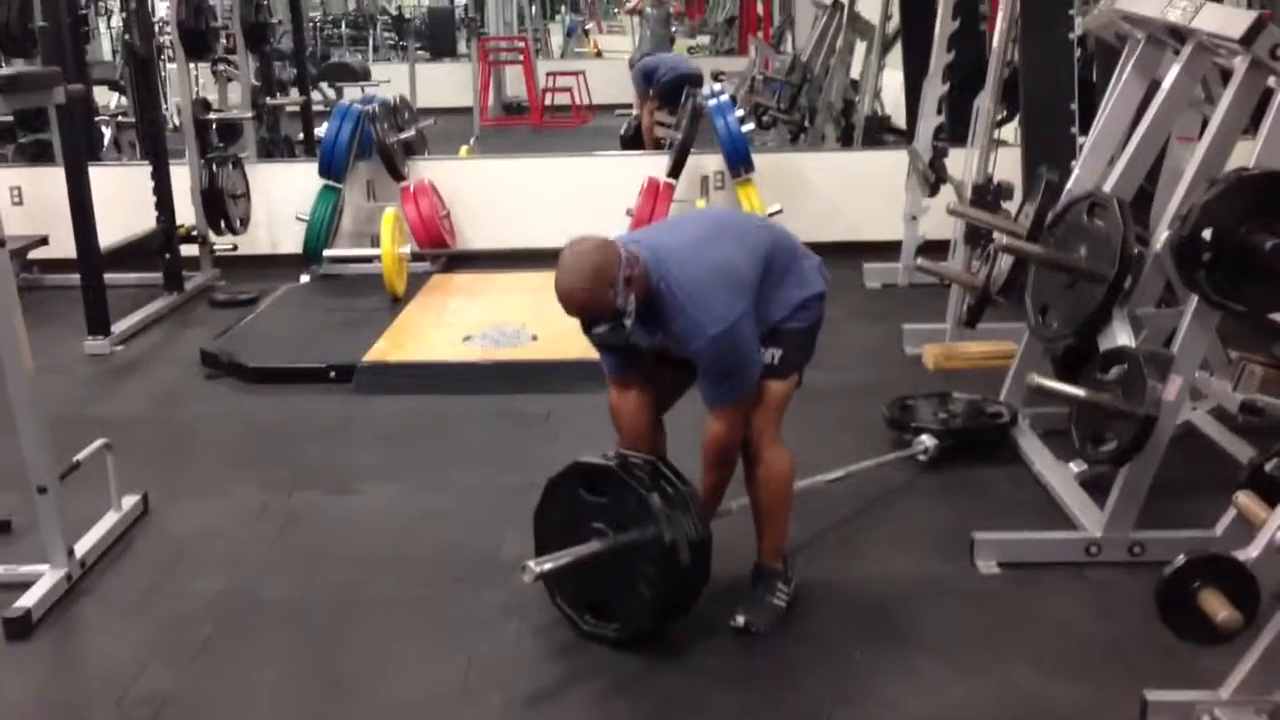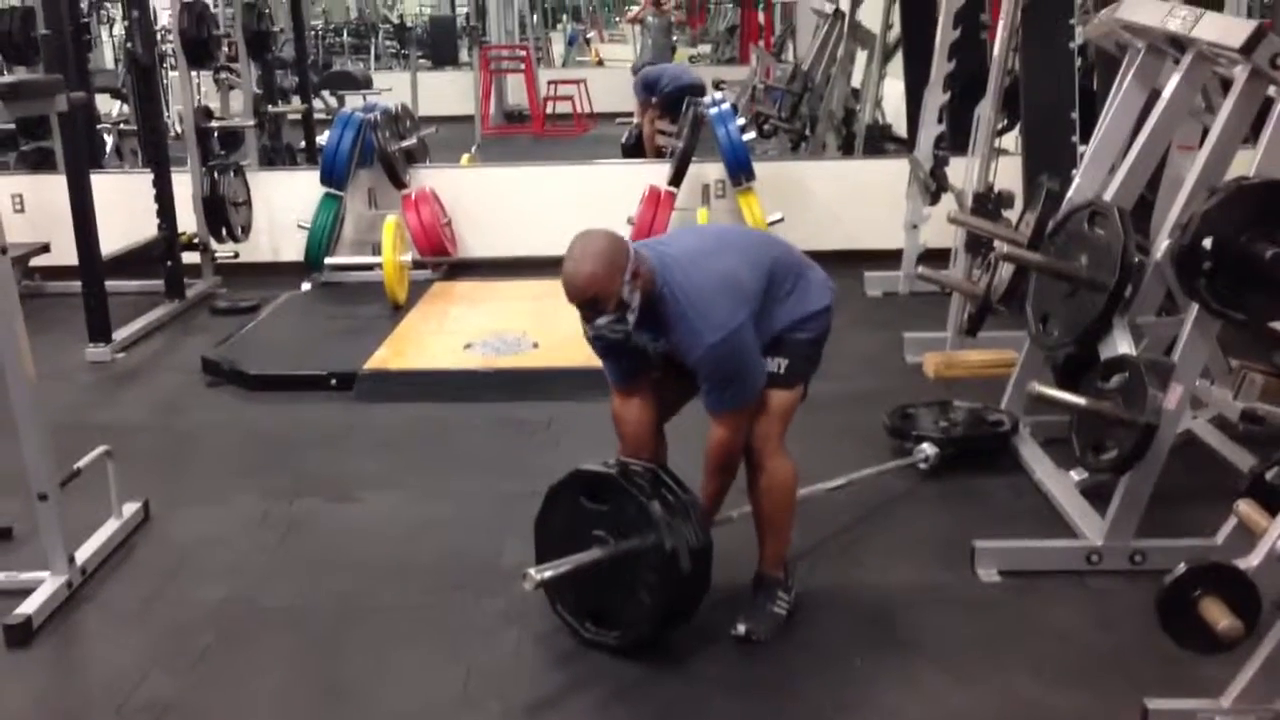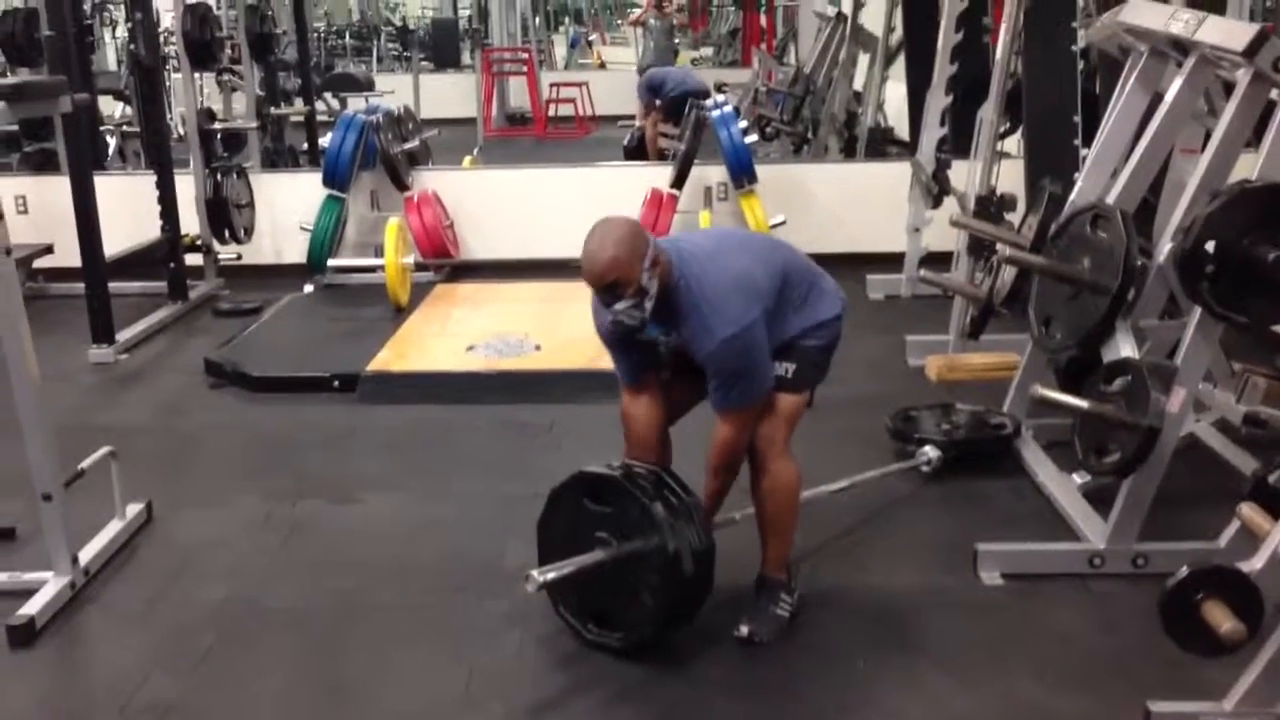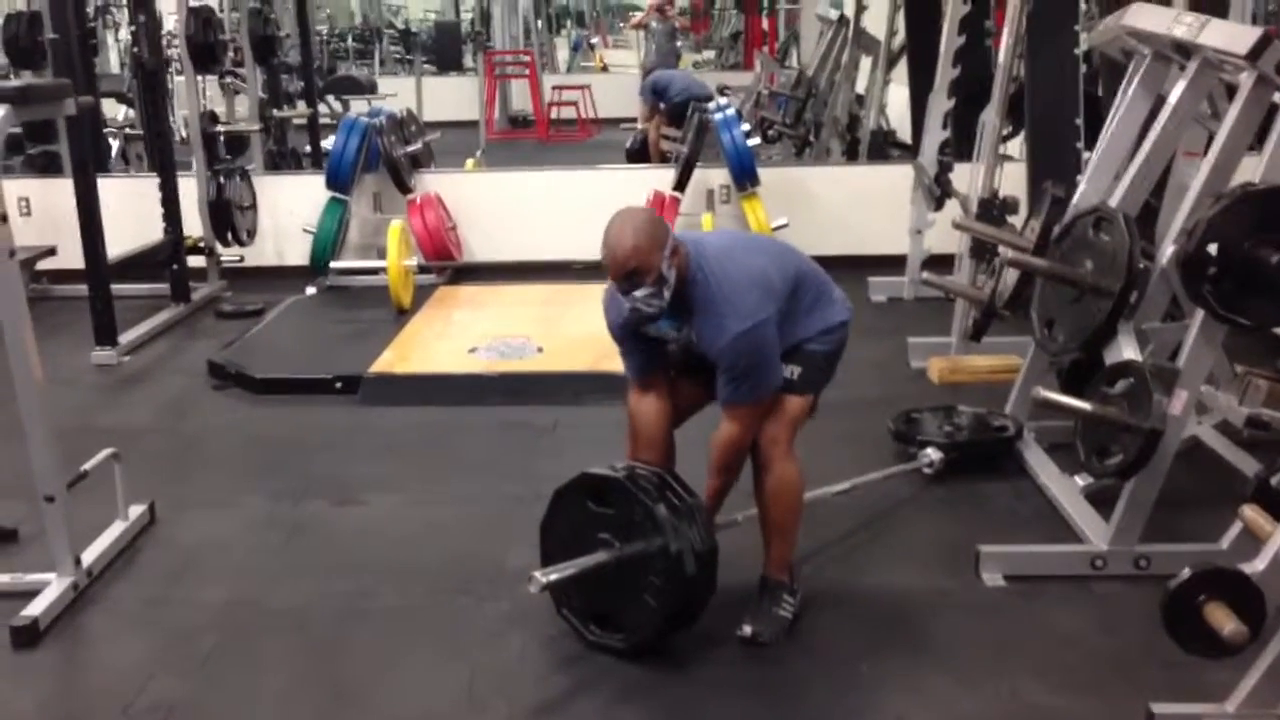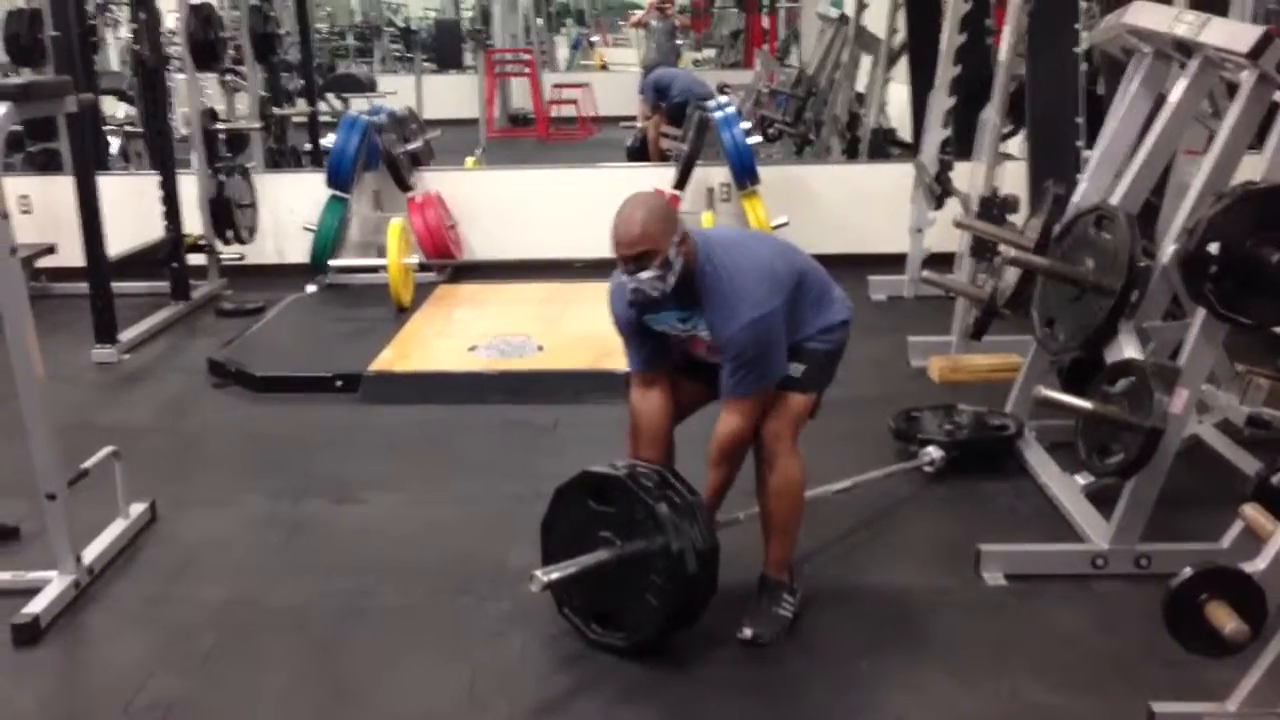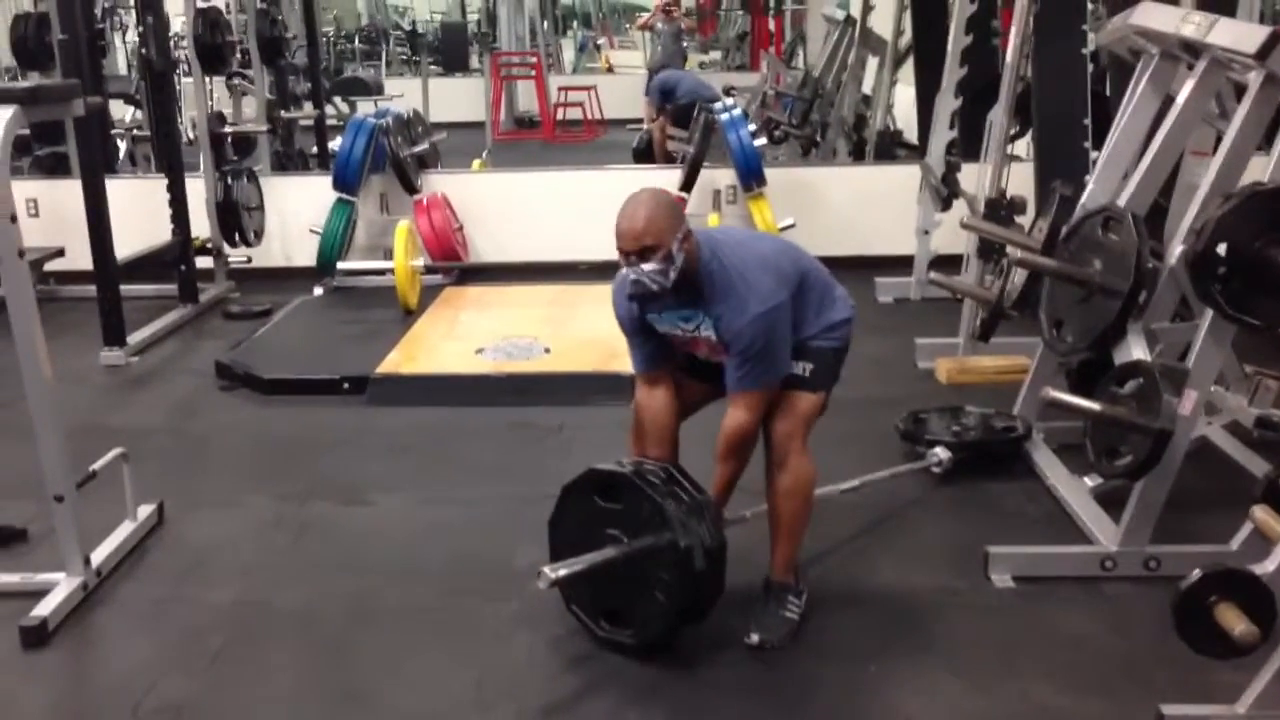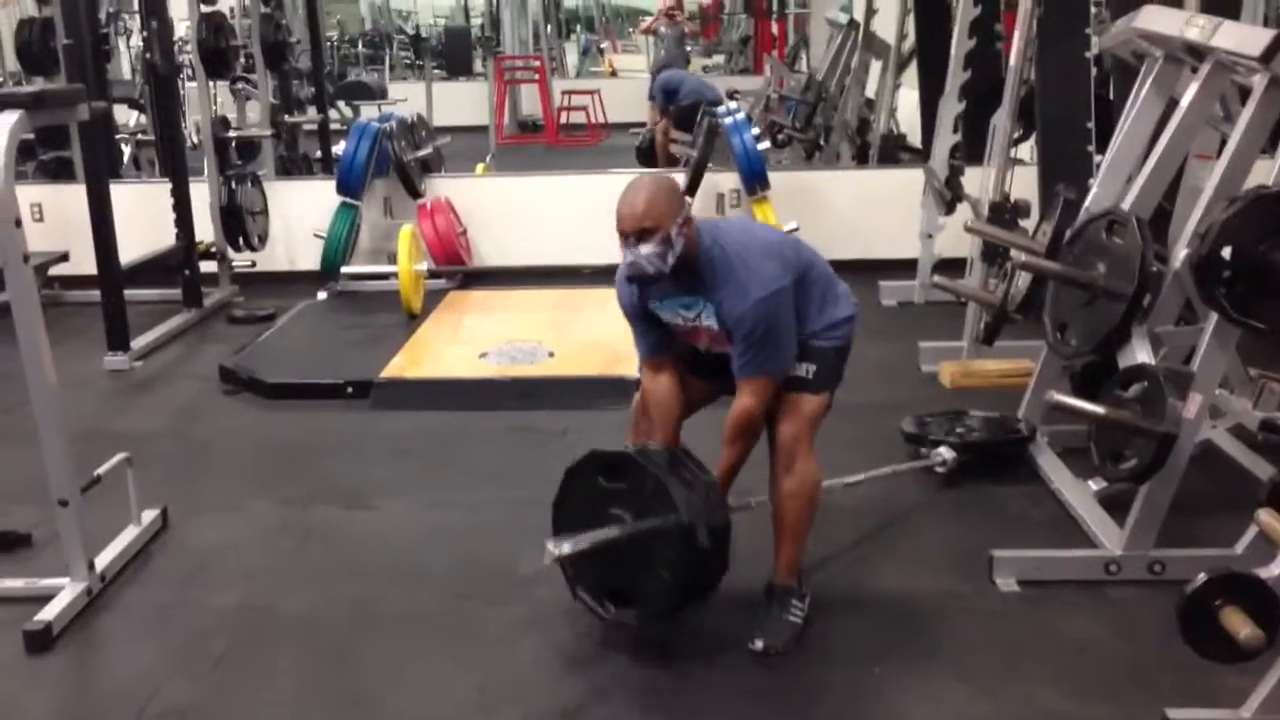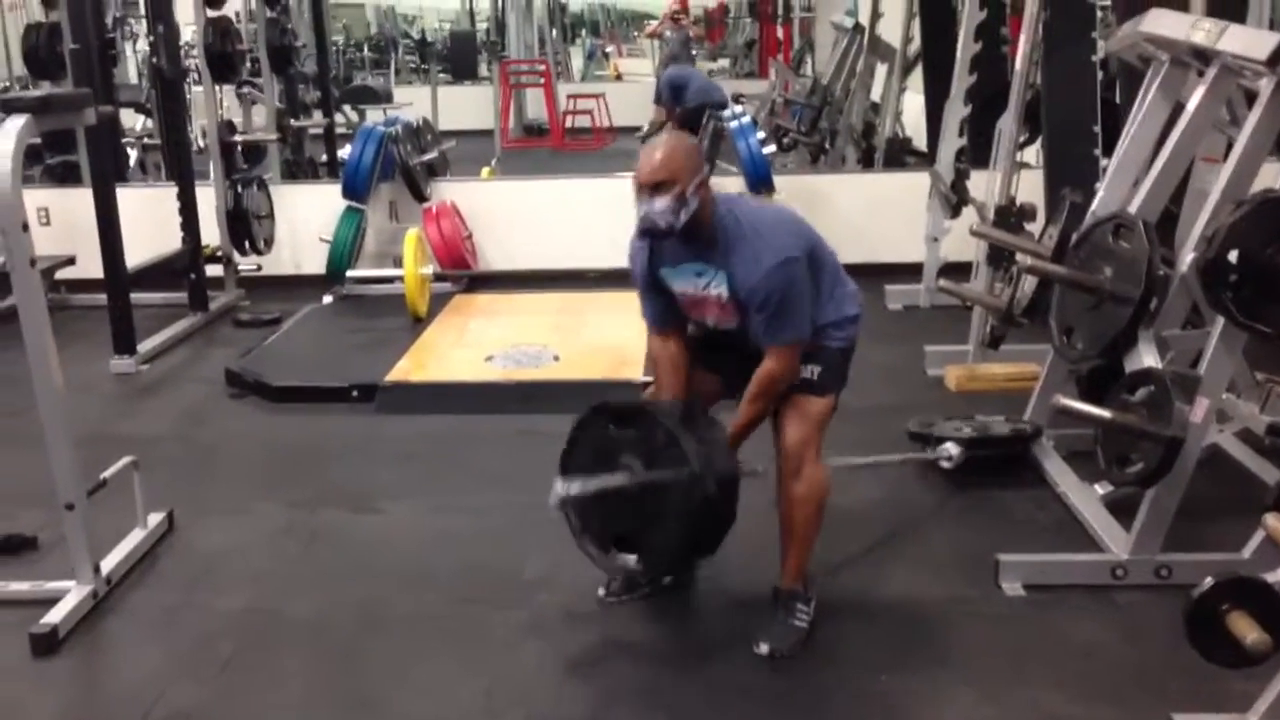
dt=0.2s
person 1, frame 1
left shoulder: (709, 315)
right shoulder: (603, 297)
left elbow: (728, 425)
right elbow: (628, 392)
left wrist: (700, 513)
left hip: (788, 296)
left knee: (756, 430)
right knee: (639, 414)
left ankle: (773, 571)
person 1, frame 2
left shoulder: (710, 321)
right shoulder: (606, 305)
left elbow: (728, 431)
right elbow: (631, 400)
left wrist: (700, 519)
left hip: (794, 309)
left knee: (760, 441)
right knee: (639, 422)
left ankle: (775, 580)
person 1, frame 3
left shoulder: (723, 317)
right shoulder: (614, 307)
left elbow: (734, 428)
right elbow: (640, 396)
left wrist: (701, 516)
left hip: (804, 320)
left knee: (765, 442)
right knee: (642, 425)
left ankle: (778, 581)
person 1, frame 4
left shoulder: (737, 311)
right shoulder: (623, 303)
left elbow: (738, 426)
right elbow: (647, 394)
left wrist: (702, 515)
left hip: (808, 327)
left knee: (769, 442)
right knee: (646, 423)
left ankle: (780, 583)
person 1, frame 5
left shoulder: (745, 301)
right shoulder: (628, 294)
left elbow: (738, 419)
right elbow: (649, 389)
left wrist: (704, 511)
left hip: (810, 328)
left knee: (773, 437)
right knee: (645, 417)
left ankle: (779, 582)
person 1, frame 6
left shoulder: (749, 295)
right shoulder: (631, 293)
left elbow: (745, 415)
right elbow: (655, 387)
left wrist: (712, 507)
left hip: (812, 328)
left knee: (783, 437)
right knee: (647, 417)
left ankle: (784, 584)
person 1, frame 7
left shoulder: (752, 281)
right shoulder: (636, 282)
left elbow: (754, 398)
right elbow: (659, 372)
left wrist: (716, 488)
left hip: (813, 328)
right hip: (717, 337)
left knee: (788, 440)
right knee: (645, 416)
left ankle: (787, 588)
person 1, frame 8
left shoulder: (766, 250)
right shoulder: (650, 246)
left elbow: (785, 358)
right elbow: (667, 339)
left wrist: (728, 443)
left hip: (817, 330)
right hip: (727, 330)
left knee: (796, 442)
left ankle: (794, 592)
